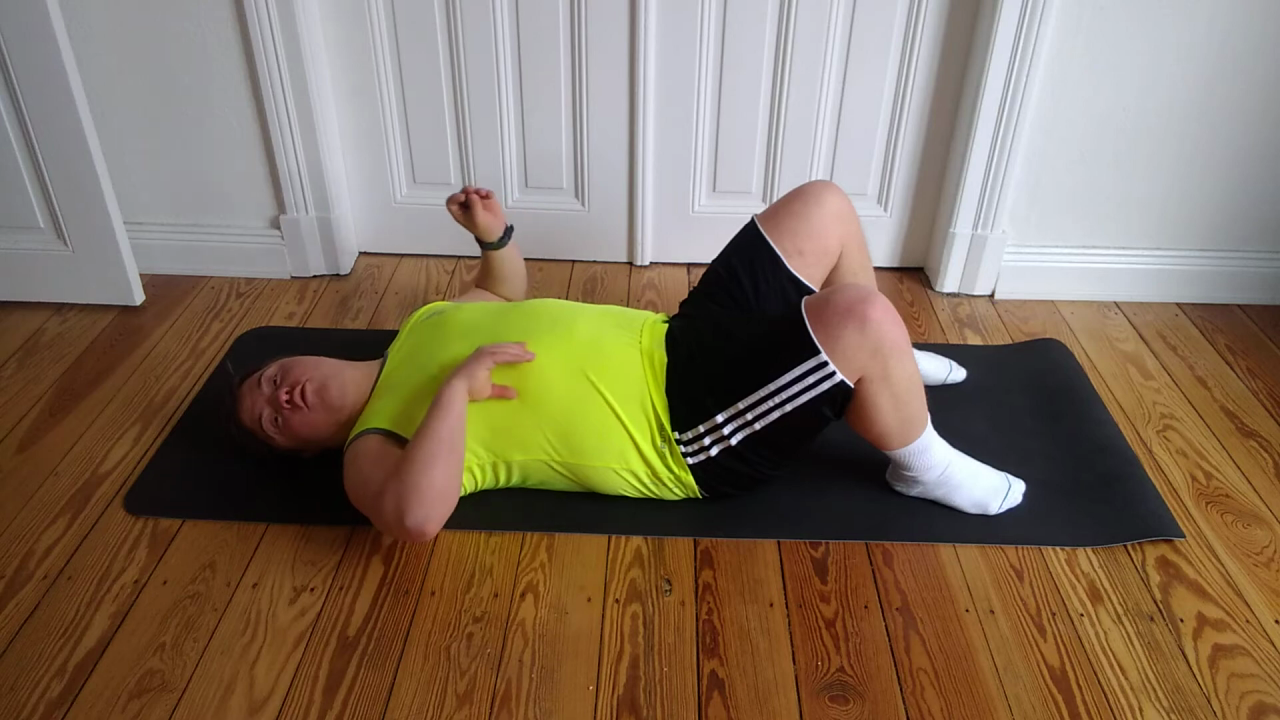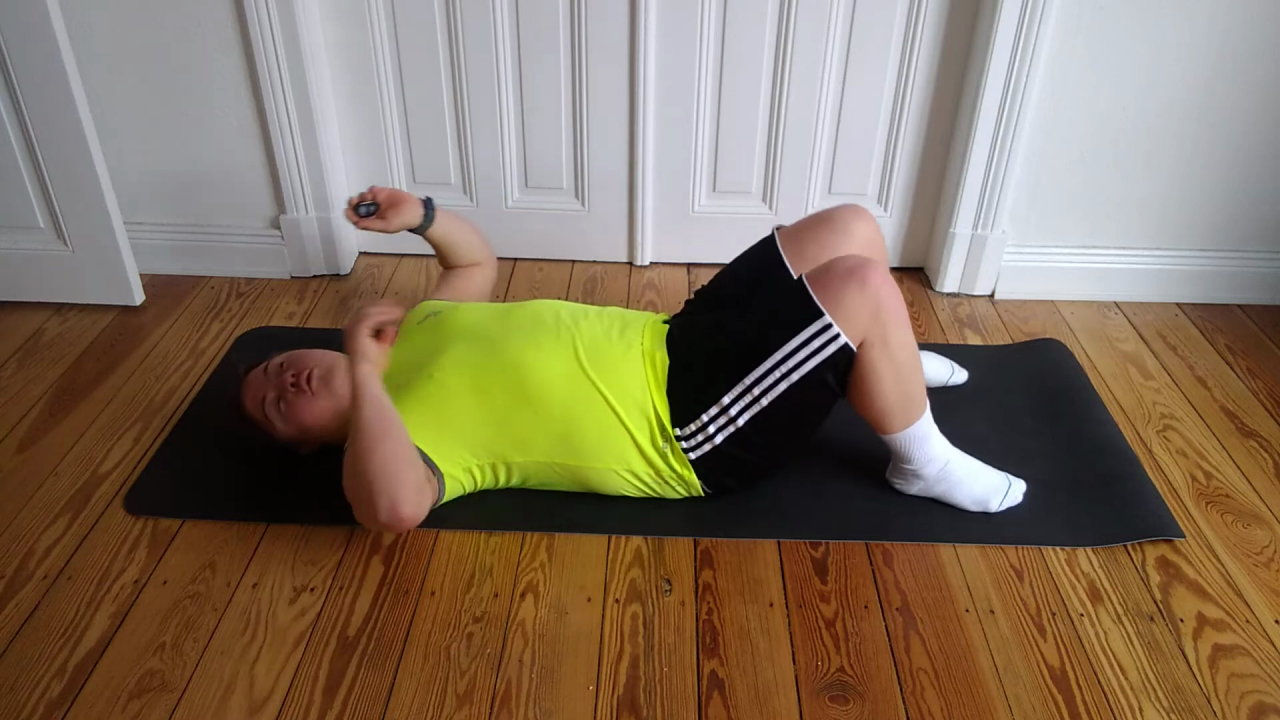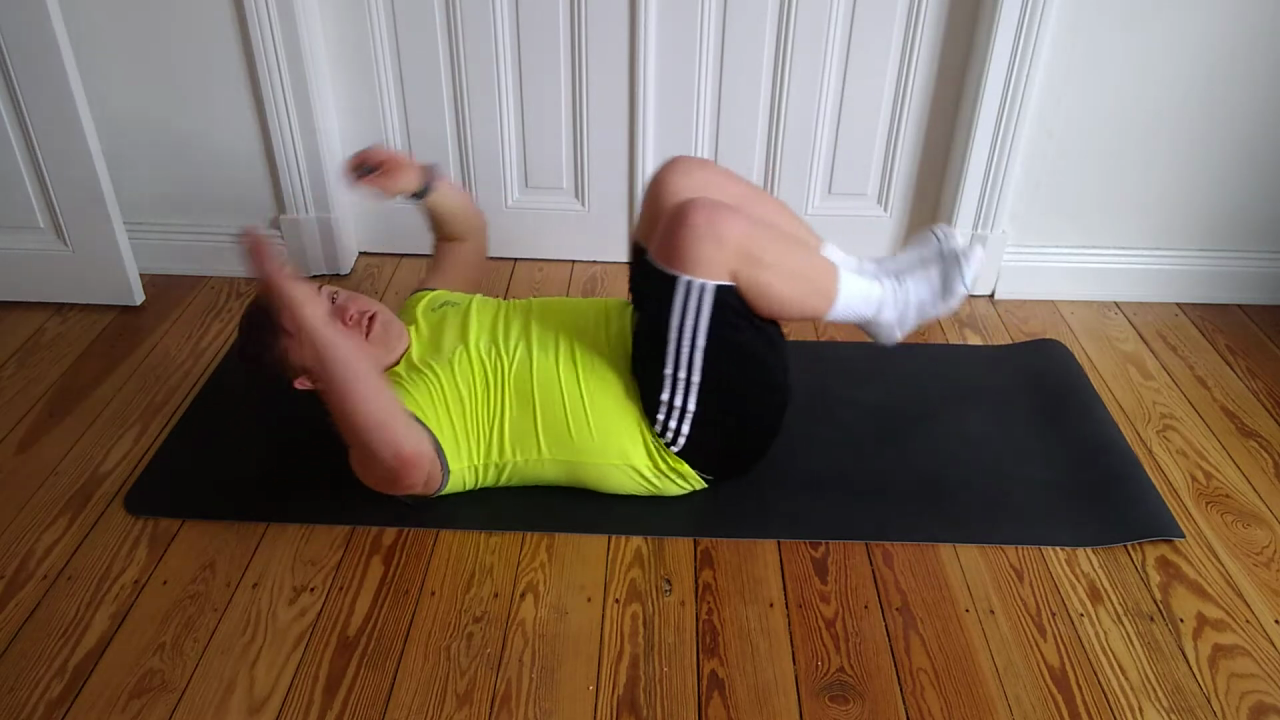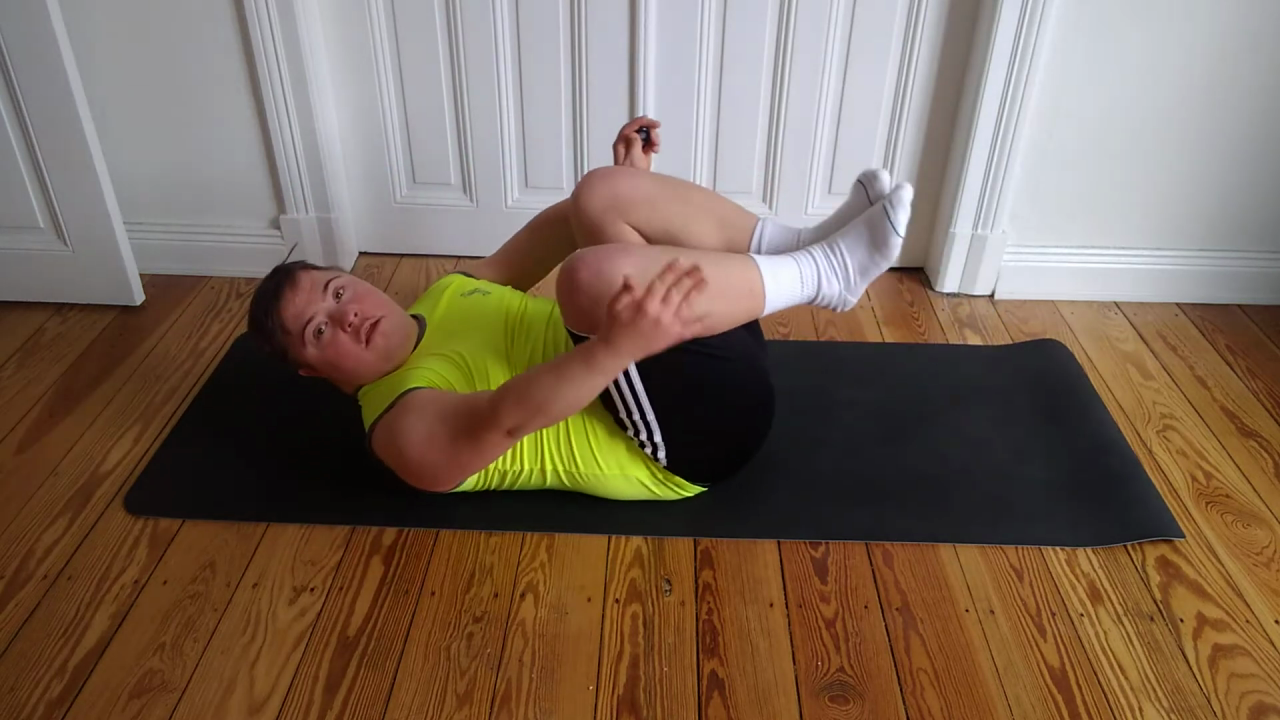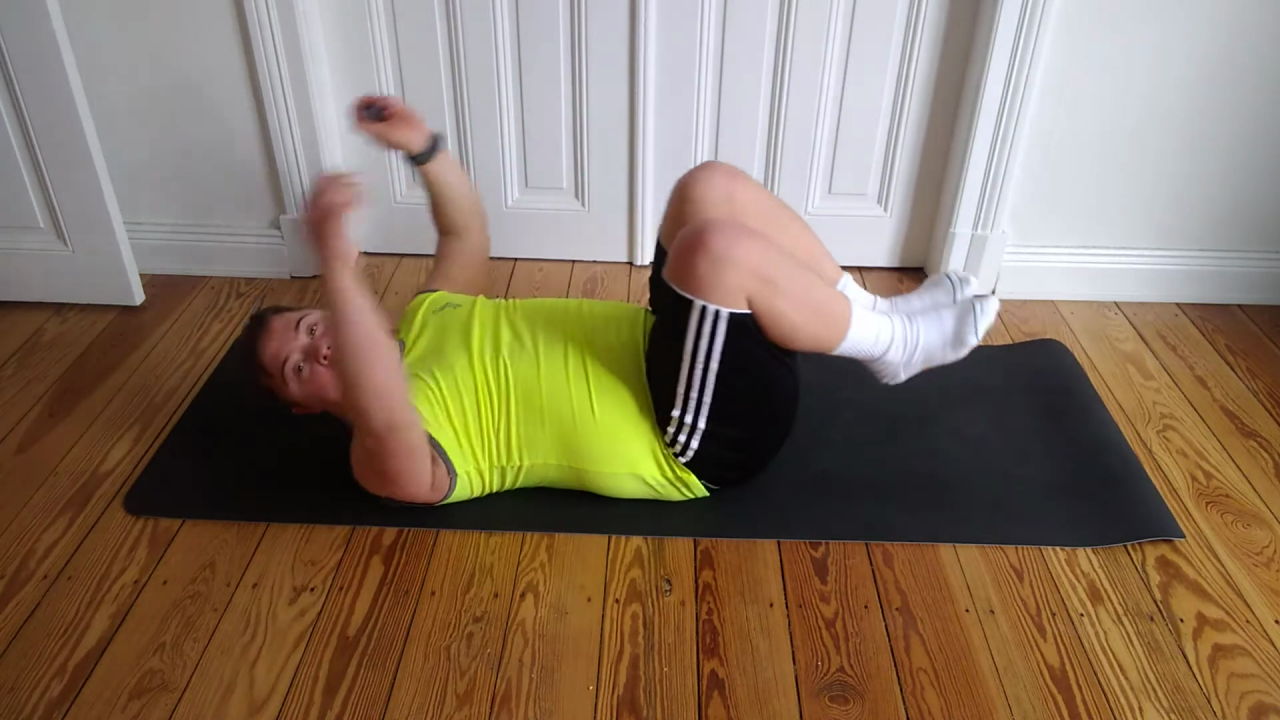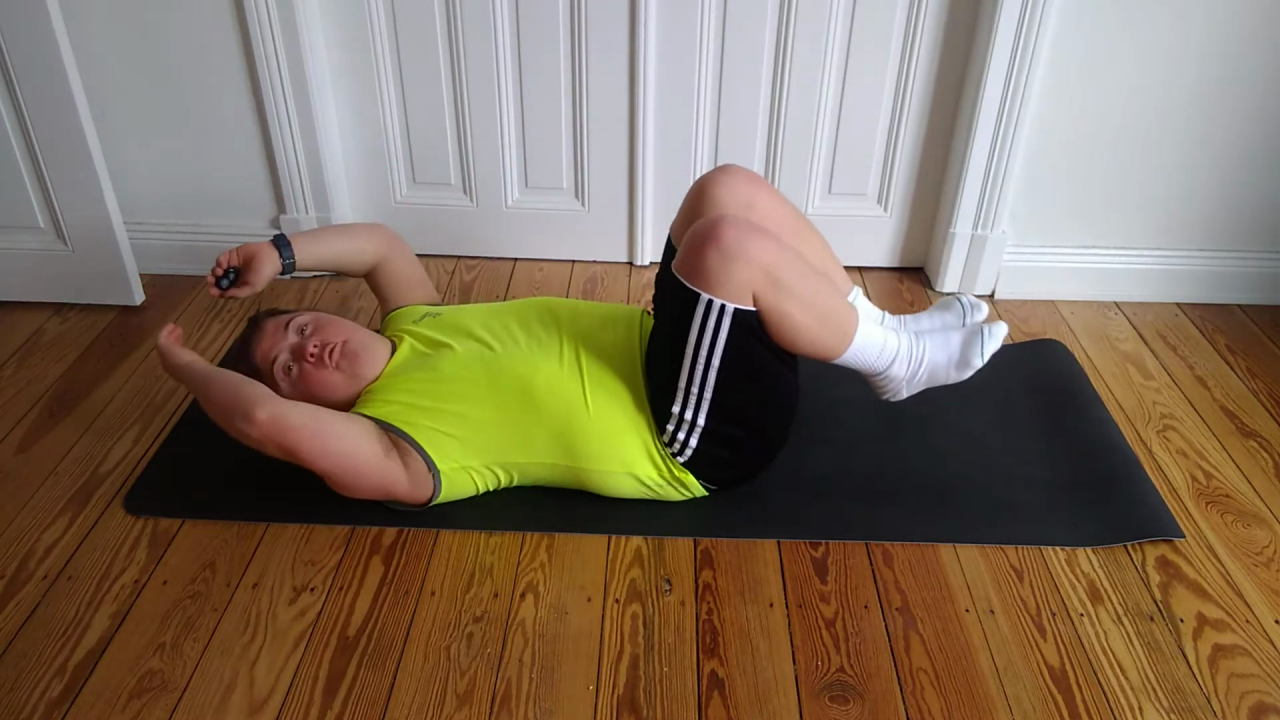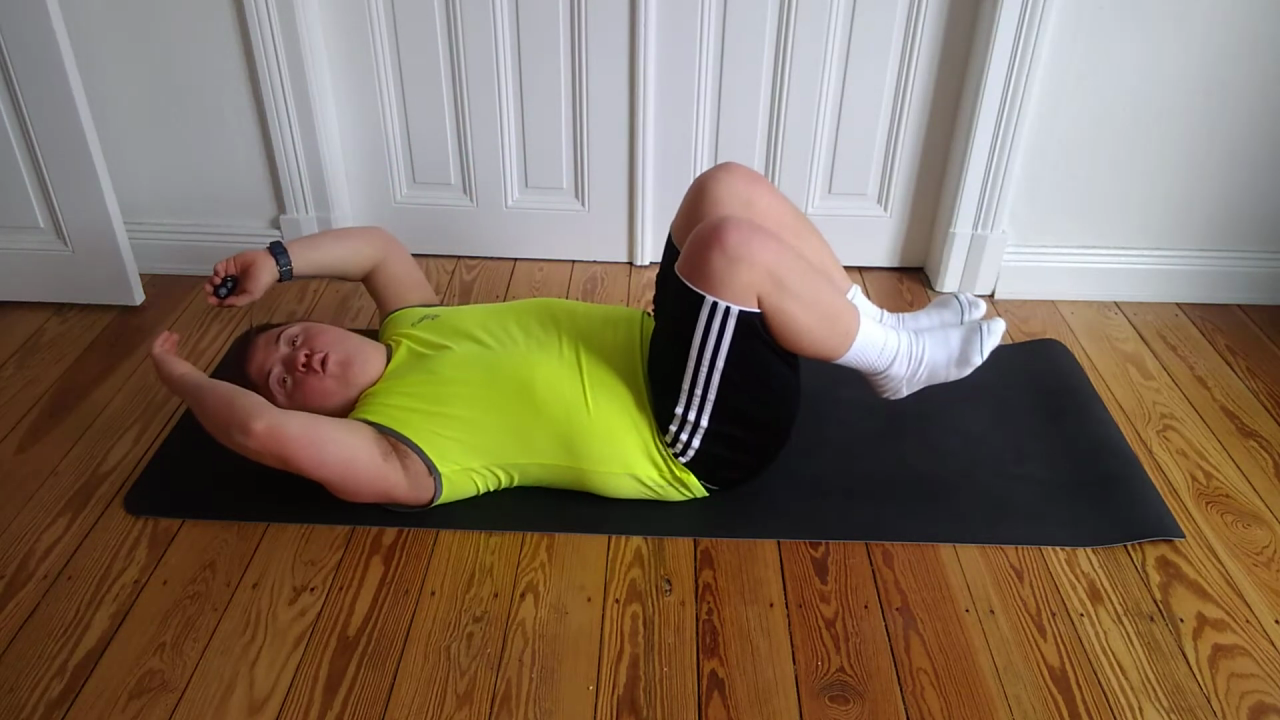
dt=0.7s
person 1, frame 1
left shoulder: (421, 330)
right shoulder: (371, 449)
left elbow: (503, 293)
right elbow: (416, 516)
left wrist: (493, 236)
right wrist: (456, 388)
left hip: (677, 343)
right hip: (694, 440)
left knee: (822, 208)
right knee: (860, 322)
left ankle: (882, 370)
right ankle: (923, 465)
person 1, frame 2
left shoulder: (419, 329)
right shoulder: (380, 434)
left elbow: (478, 256)
right elbow: (394, 507)
left wrist: (419, 213)
right wrist: (361, 375)
left hip: (673, 345)
right hip: (693, 436)
left knee: (854, 230)
right knee: (859, 286)
left ankle: (889, 366)
right ankle: (924, 462)
person 1, frame 3
left shoulder: (430, 318)
right shoulder: (403, 433)
left elbow: (465, 225)
right elbow: (397, 456)
left wrist: (416, 181)
right wrist: (302, 322)
left hip: (653, 341)
right hip: (690, 436)
left knee: (682, 185)
right knee: (700, 223)
left ankle: (875, 288)
right ankle: (885, 300)
person 1, frame 4
left shoulder: (443, 298)
right shoulder: (404, 430)
left elbow: (544, 239)
right elbow: (507, 417)
left wrist: (630, 186)
right wrist: (624, 343)
left hip: (707, 357)
right hip: (697, 441)
left knee: (602, 194)
right knee: (594, 277)
left ankle: (804, 250)
right ankle: (824, 274)
person 1, frame 5
left shoulder: (421, 327)
right shoulder: (386, 459)
left elbow: (465, 228)
right elbow: (382, 413)
left wrist: (423, 147)
right wrist: (336, 267)
left hip: (657, 352)
right hip: (697, 444)
left knee: (712, 187)
right knee: (720, 247)
left ankle: (876, 316)
right ankle: (894, 341)
person 1, frame 6
left shoulder: (411, 330)
right shoulder: (377, 451)
left elbow: (379, 242)
right elbow: (265, 420)
left wrist: (279, 252)
right wrist: (181, 364)
left hip: (657, 351)
right hip: (690, 438)
left knee: (729, 189)
right knee: (731, 242)
left ankle: (881, 336)
right ankle: (899, 358)
person 1, frame 7
left shoulder: (410, 332)
right shoulder: (378, 452)
left elbow: (376, 246)
right elbow: (259, 431)
left wrist: (276, 259)
right wrist: (177, 374)
left hip: (655, 348)
right hip: (694, 441)
left knee: (729, 188)
right knee: (736, 245)
left ankle: (877, 333)
right ankle: (900, 356)
